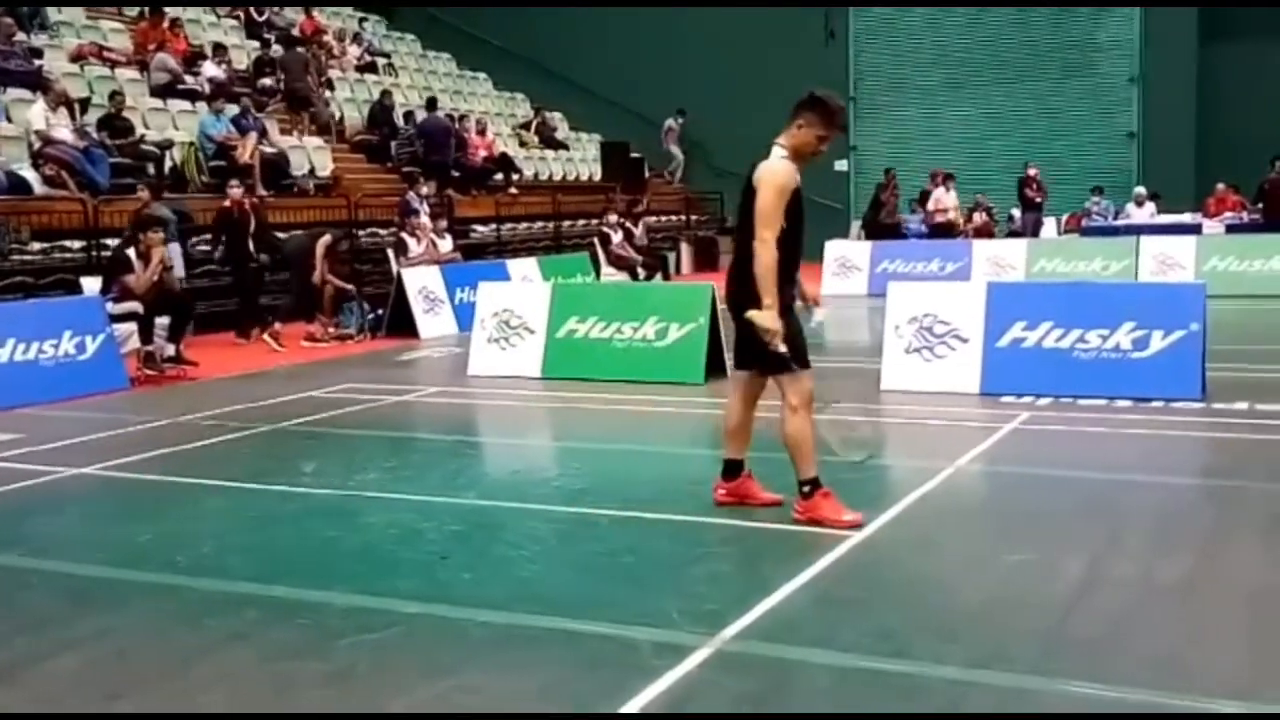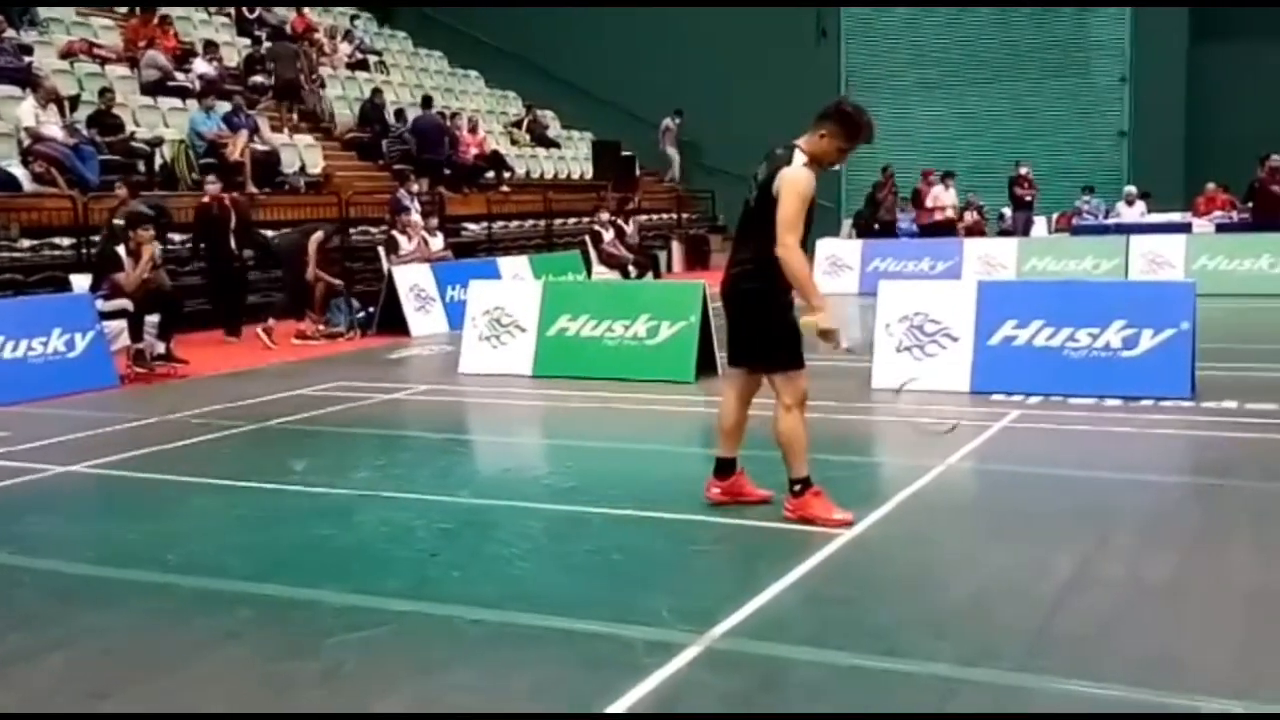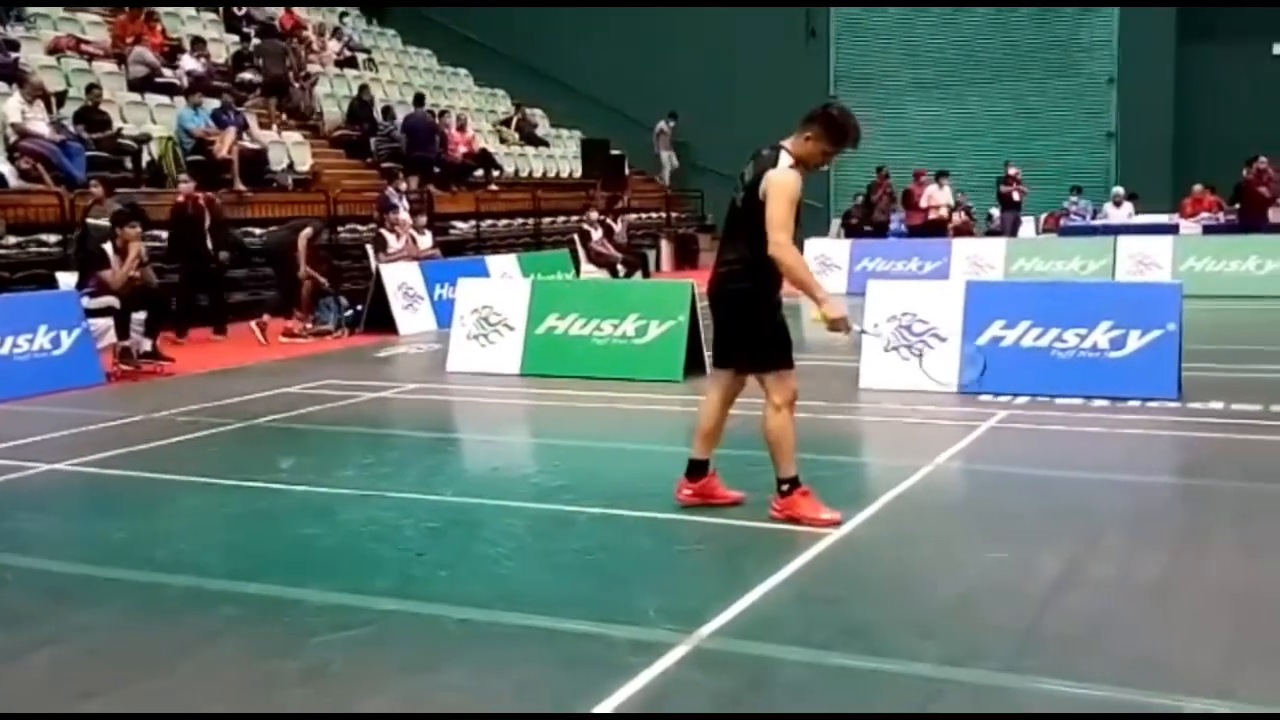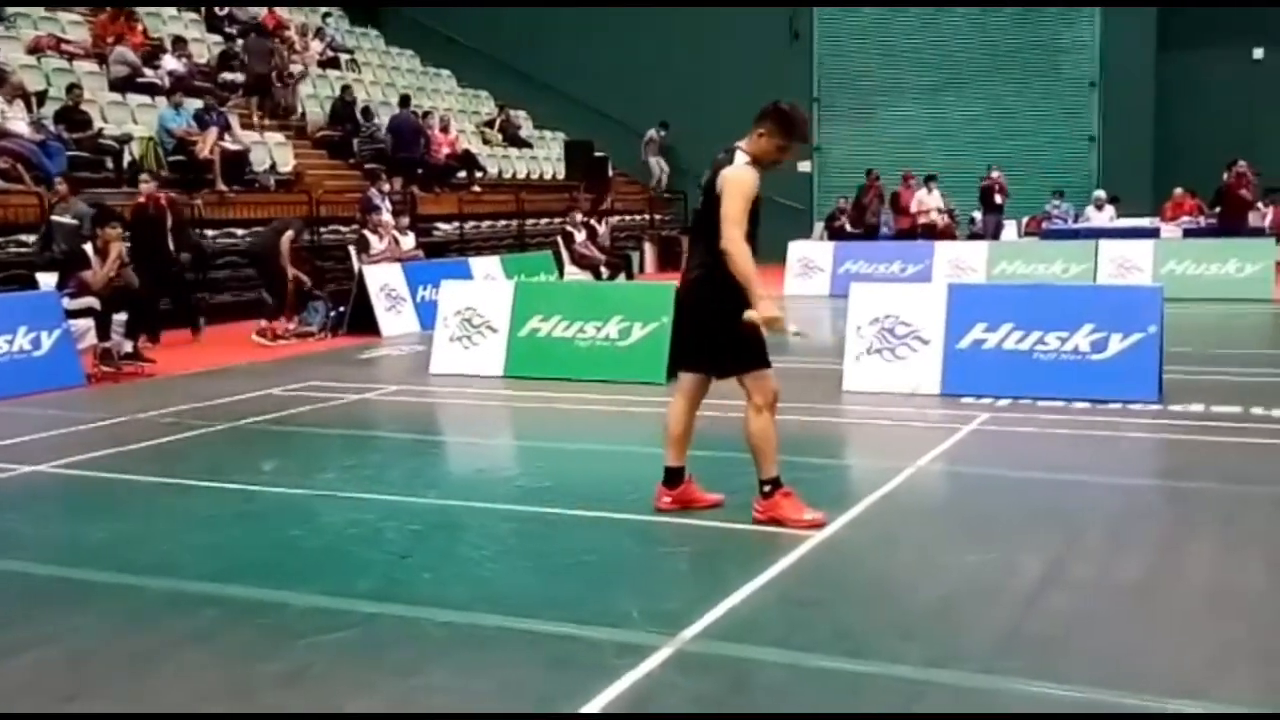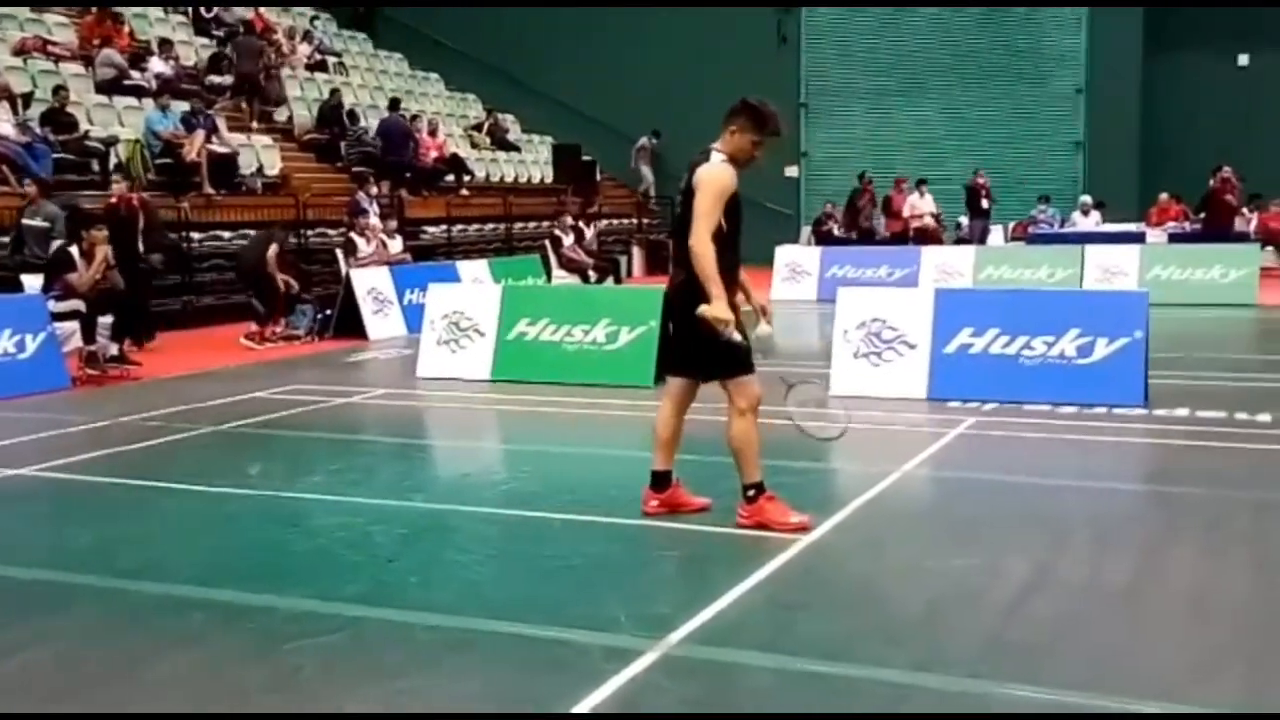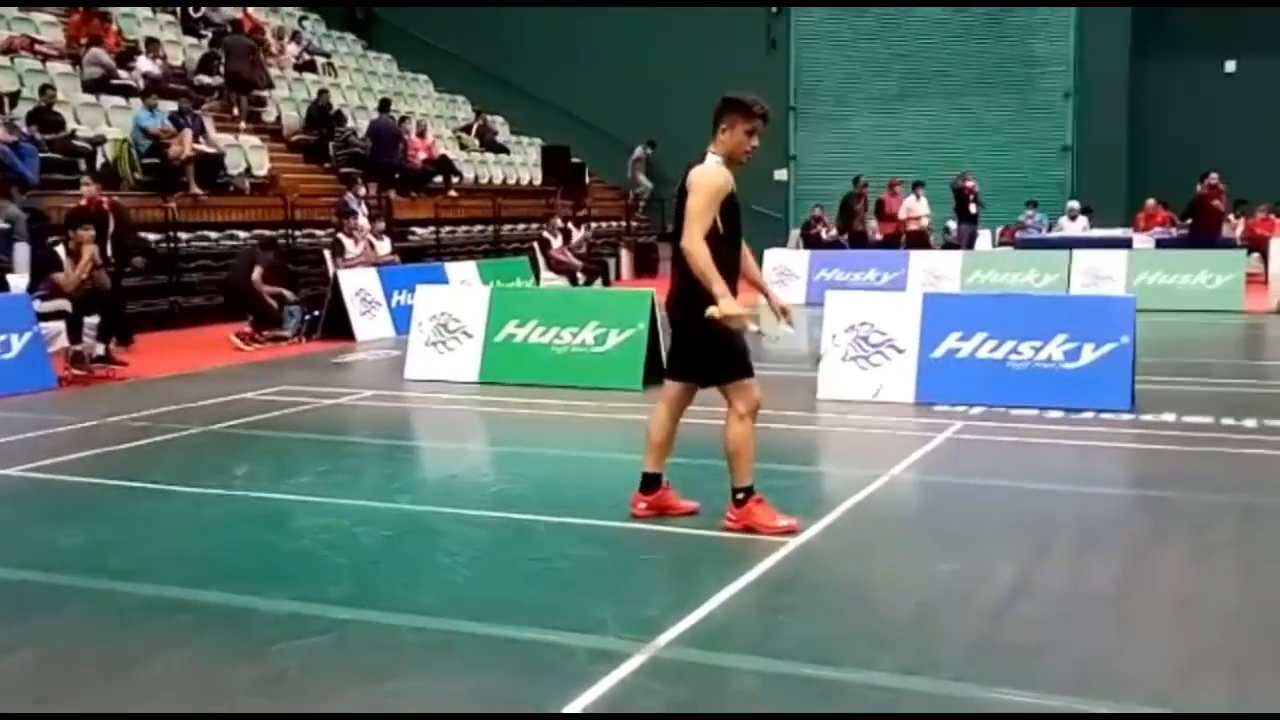
dt=0.2s
person 1, frame 1
left shoulder: (779, 165)
right shoulder: (779, 171)
right elbow: (763, 242)
left wrist: (802, 287)
right wrist: (770, 307)
left hip: (752, 294)
right hip: (763, 297)
left knee: (746, 386)
right knee: (799, 394)
left ankle: (733, 479)
right ankle: (811, 497)
person 1, frame 2
left shoulder: (780, 159)
right shoulder: (797, 176)
right elbow: (787, 250)
right wrist: (818, 308)
left hip: (744, 284)
right hip: (762, 292)
left knee: (740, 384)
right knee: (792, 393)
left ankle: (725, 476)
right ankle: (802, 495)
person 1, frame 3
left shoulder: (767, 159)
right shoulder: (784, 177)
right elbow: (780, 248)
right wrist: (823, 300)
left hip: (730, 285)
right hip: (750, 292)
left knee: (723, 386)
right knee: (782, 392)
left ankle: (697, 479)
right ankle: (789, 495)
person 1, frame 4
left shoulder: (727, 166)
right shoulder: (742, 174)
right elbow: (732, 243)
left wrist: (753, 294)
right wrist: (763, 300)
left hip: (697, 292)
right hip: (719, 297)
left knee: (689, 390)
right knee: (763, 392)
left ankle: (674, 486)
right ankle: (771, 496)
person 1, frame 5
left shoulder: (707, 170)
right shoulder: (718, 173)
right elbow: (700, 241)
left wrist: (750, 293)
right wrist: (719, 299)
left hip: (688, 299)
right hip: (703, 303)
left knee: (678, 393)
right knee: (746, 397)
left ankle: (661, 489)
right ankle: (755, 501)
person 1, frame 6
left shoulder: (718, 177)
right shoulder: (711, 175)
left elbow: (733, 247)
right elbow: (692, 243)
left wrist: (768, 293)
right wrist: (724, 297)
left hip: (692, 304)
right hip: (705, 305)
left knee: (675, 397)
right knee: (745, 400)
left ankle: (651, 491)
right ankle: (744, 506)
